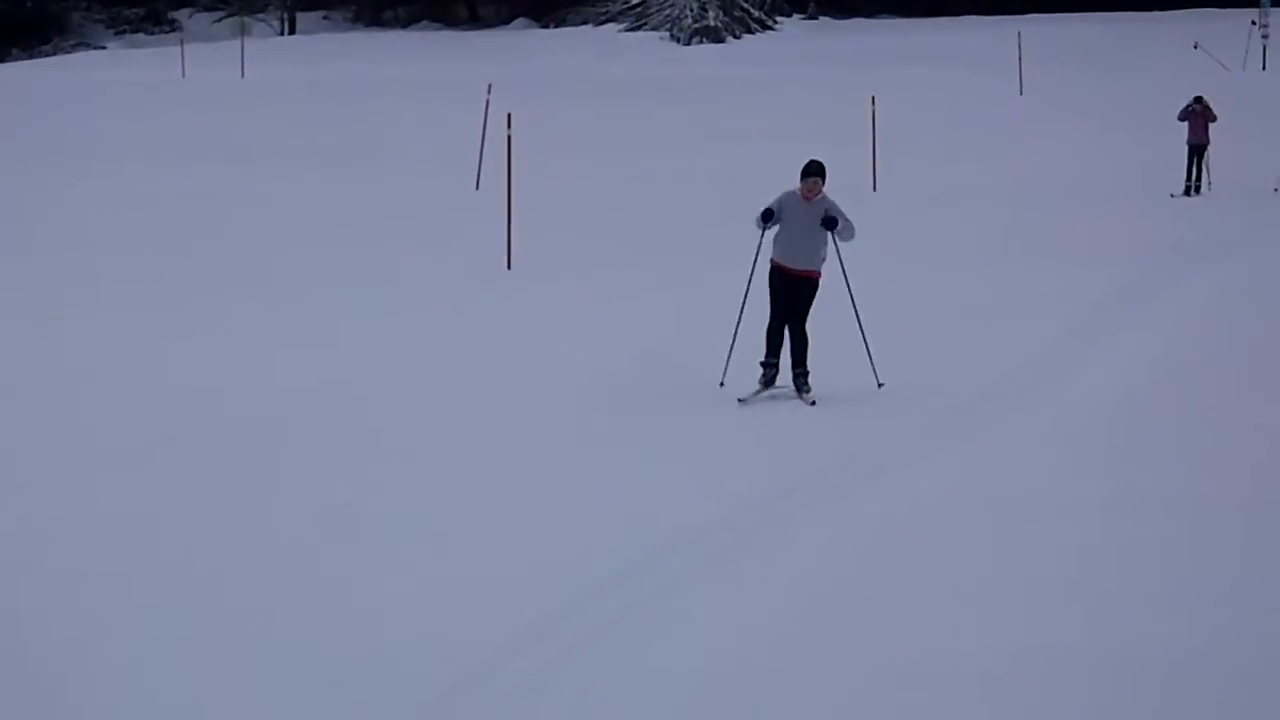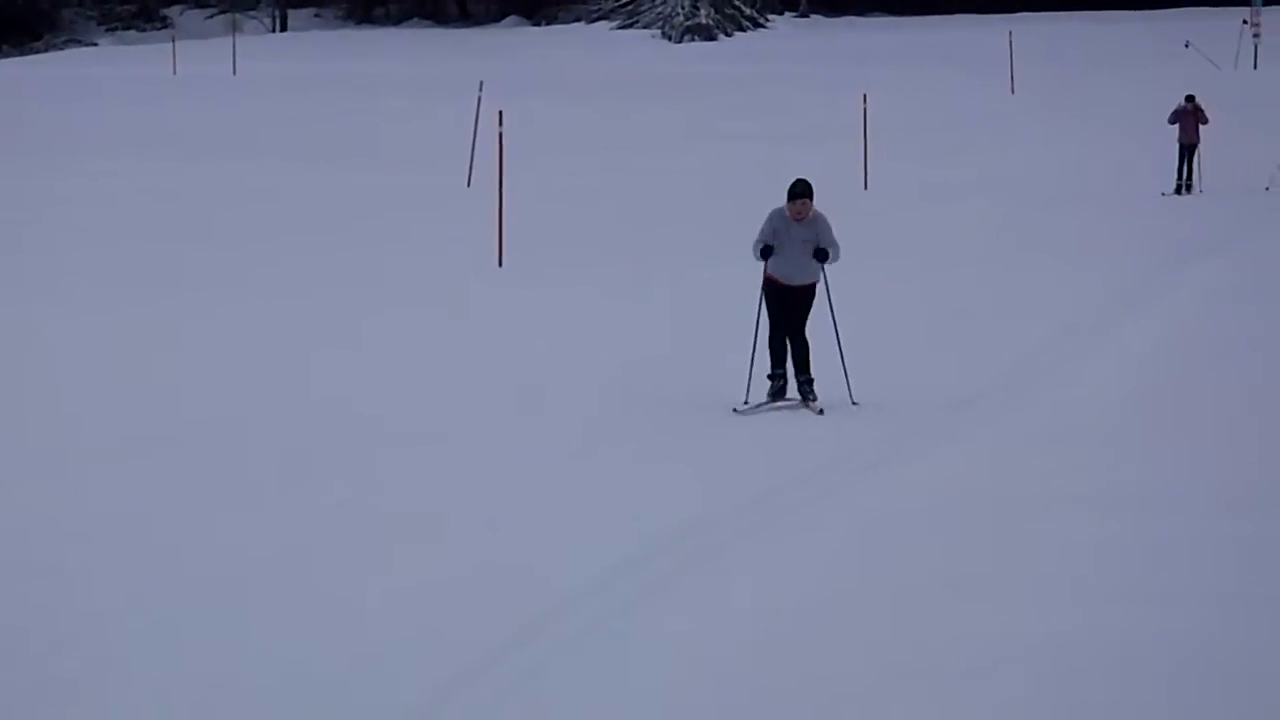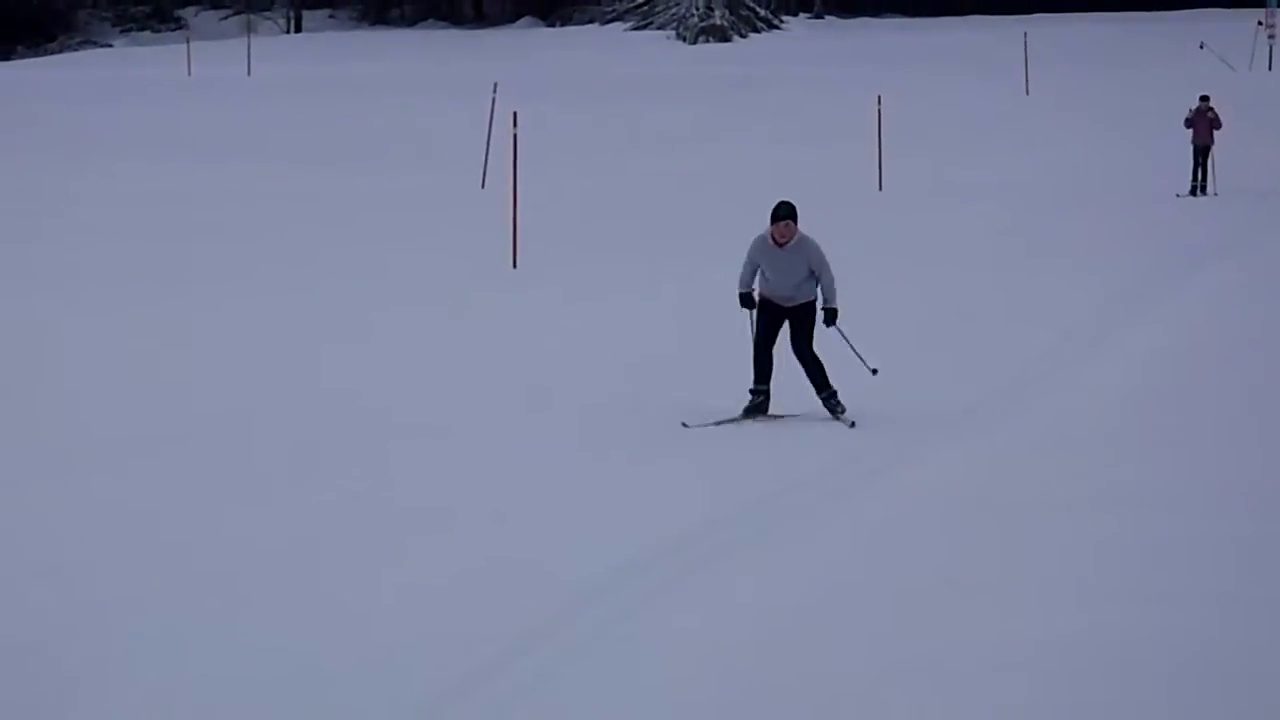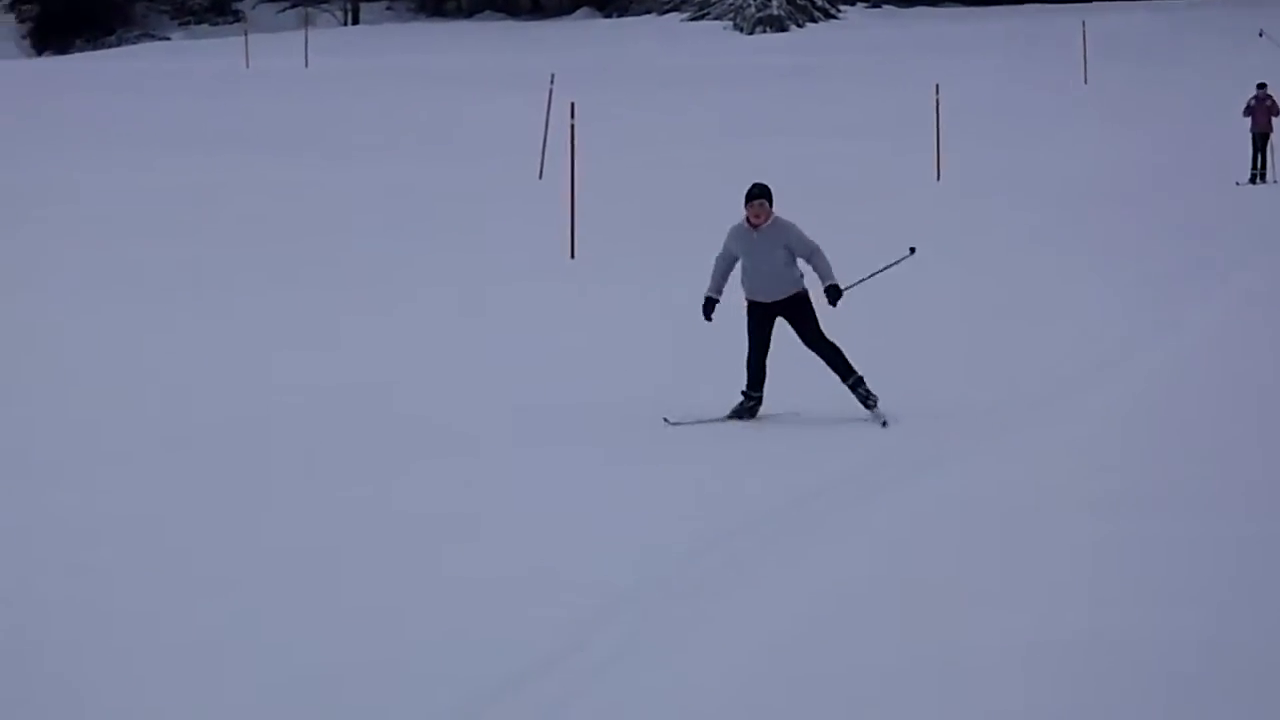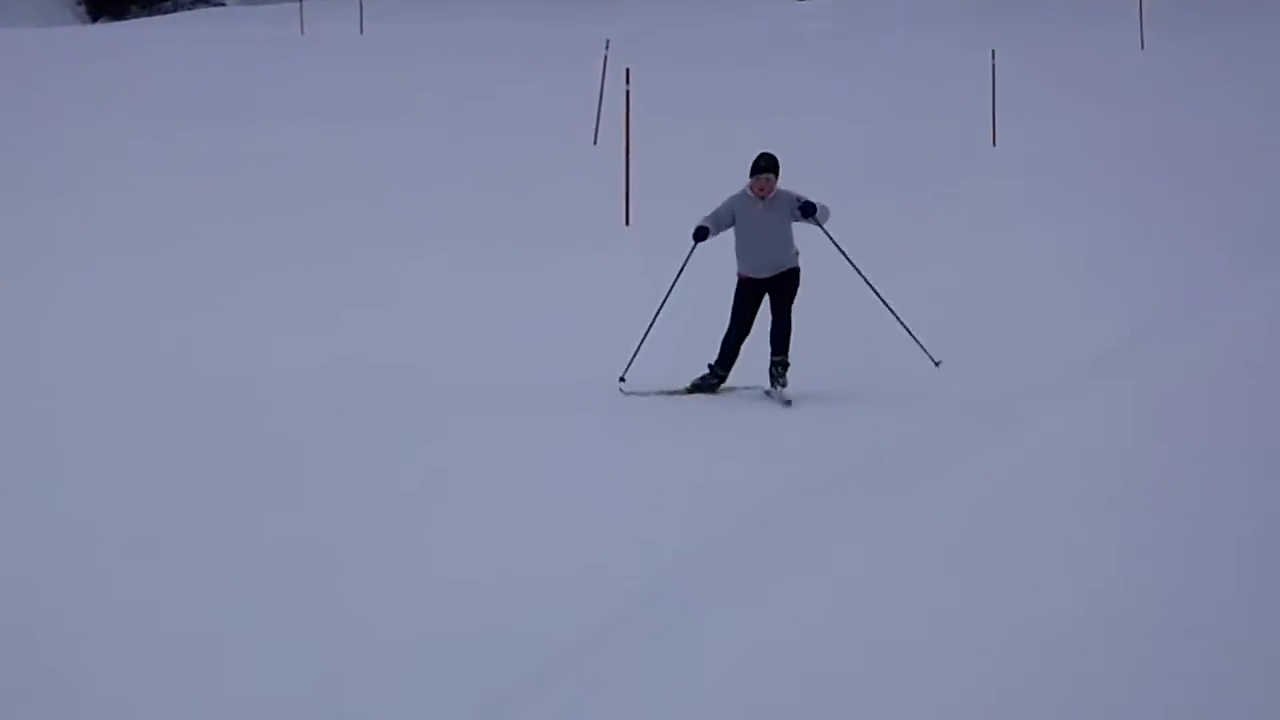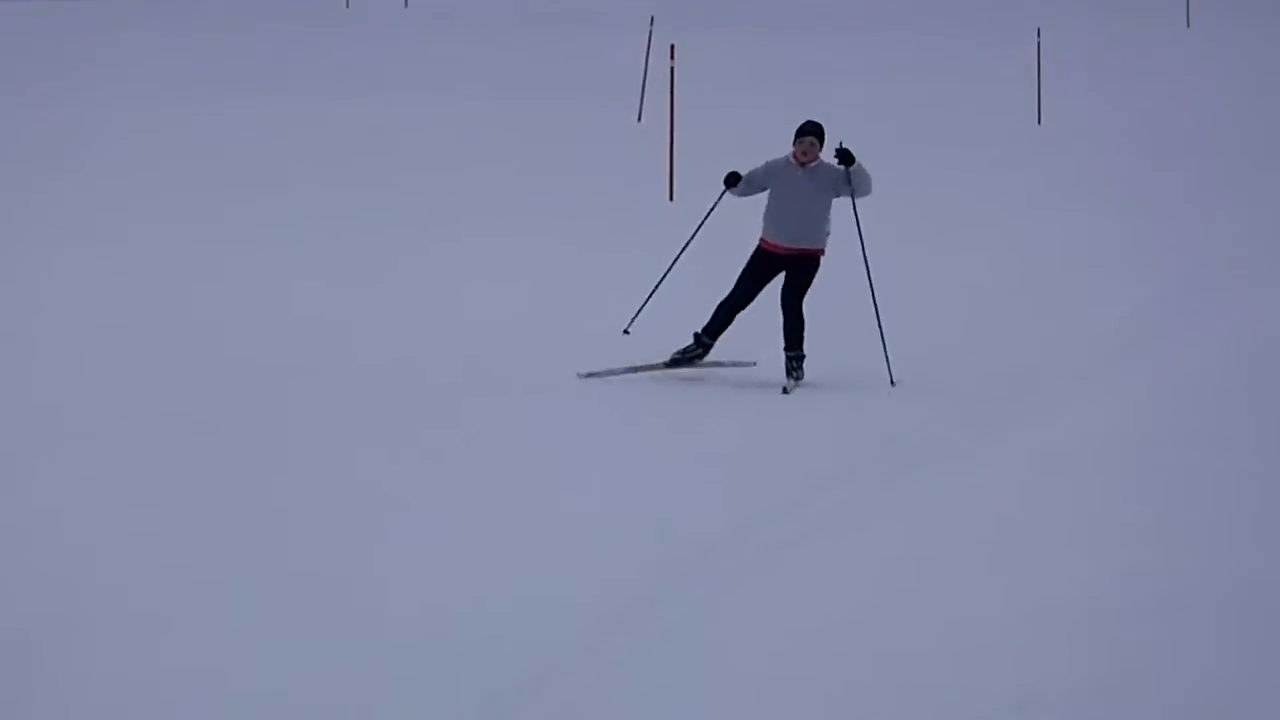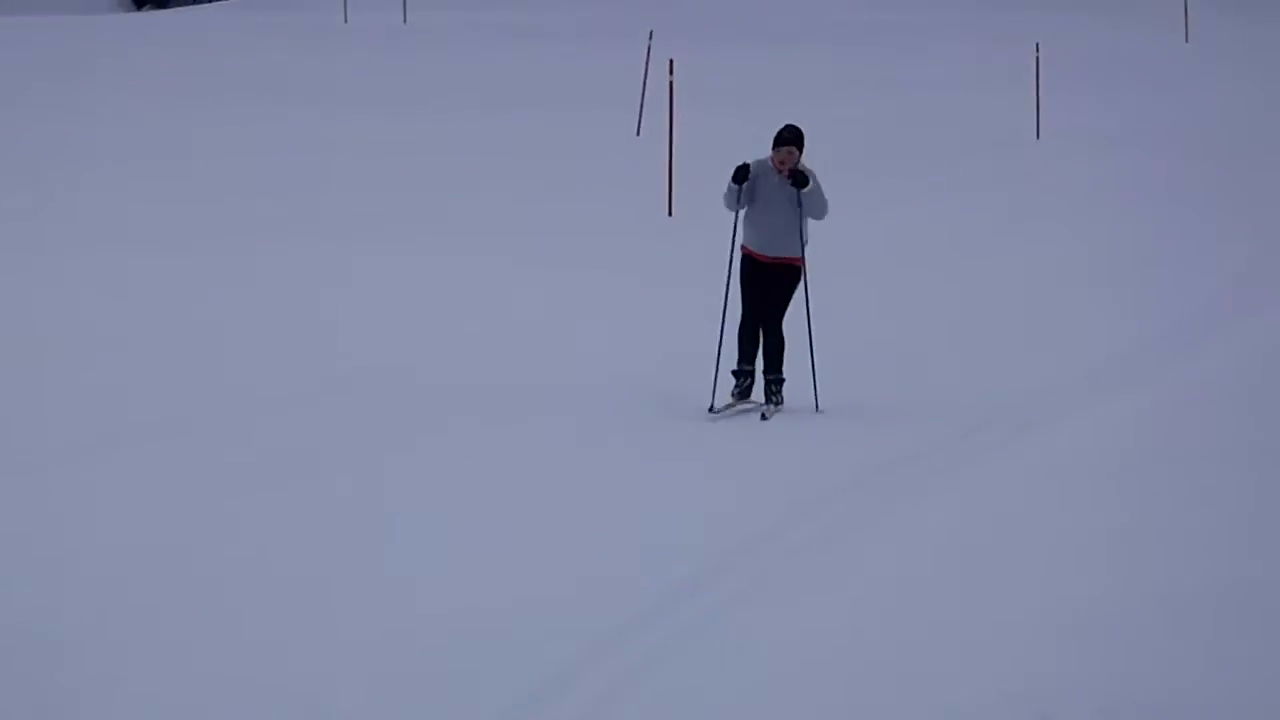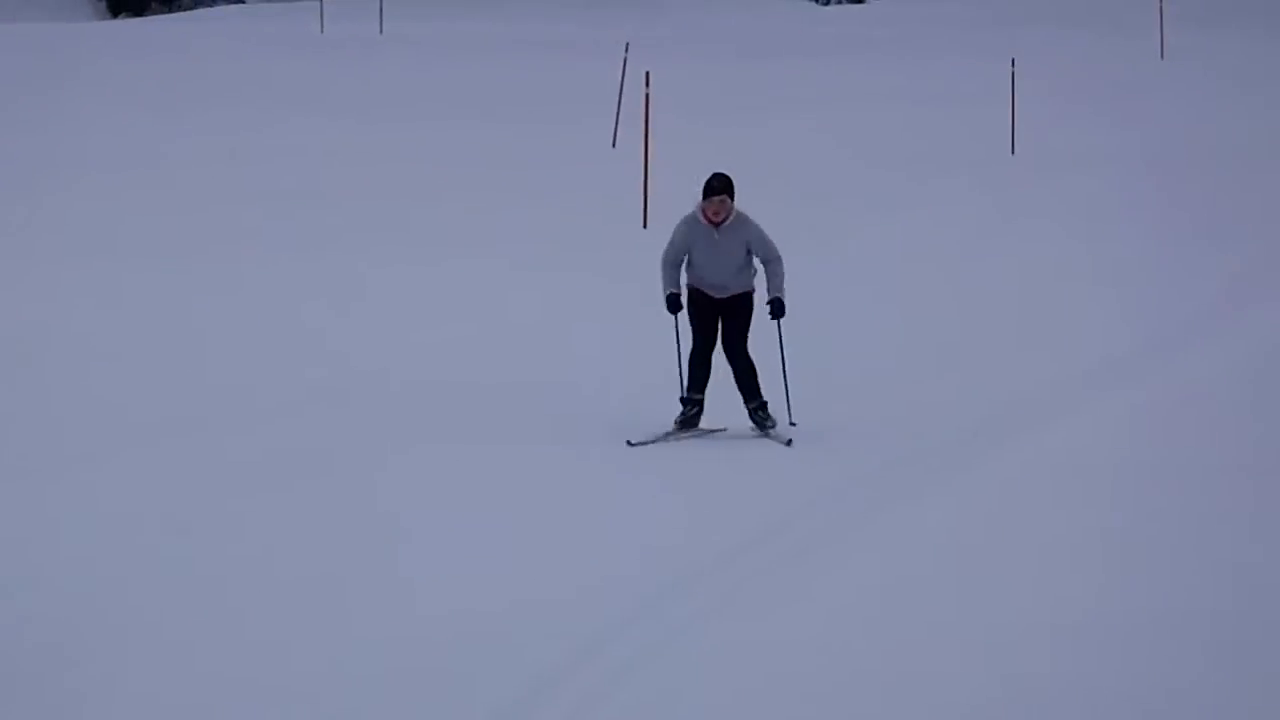
dt=0.3s
person 1, frame 1
left shoulder: (827, 205)
right shoulder: (787, 198)
left elbow: (848, 230)
right elbow: (762, 223)
left wrist: (836, 223)
right wrist: (765, 217)
left hip: (808, 274)
right hip: (780, 269)
left knee: (797, 323)
right knee: (777, 319)
left ankle: (800, 375)
right ankle: (770, 368)
person 1, frame 2
left shoulder: (819, 221)
right shoulder: (776, 217)
left elbow: (834, 251)
right elbow: (757, 247)
left wrist: (826, 254)
right wrist: (764, 251)
left hip: (805, 285)
right hip: (775, 282)
left knee: (796, 331)
right knee: (777, 329)
left ankle: (805, 382)
right ankle: (778, 379)
person 1, frame 3
left shoulder: (807, 246)
right shoulder: (760, 243)
left elbow: (825, 274)
right elbow: (750, 265)
left wrist: (830, 305)
right wrist: (744, 290)
left hip: (803, 305)
right hip: (770, 302)
left knee: (803, 350)
right knee: (762, 344)
left ankle: (828, 396)
right ankle: (760, 396)
person 1, frame 4
left shoulder: (786, 228)
right shoulder: (736, 233)
left elbow: (812, 252)
right elbow: (724, 261)
left wrist: (829, 283)
right wrist: (712, 294)
left hip: (793, 295)
right hip: (757, 302)
left knee: (816, 341)
right knee: (757, 351)
left ankle: (856, 385)
right ankle: (753, 399)
person 1, frame 5
left shoulder: (787, 200)
right shoulder: (737, 202)
left elbow: (822, 213)
right elbow: (716, 220)
left wrist: (812, 209)
right wrist: (703, 228)
left hip: (785, 272)
right hip: (750, 277)
left knee: (781, 313)
right knee: (738, 328)
left ankle: (779, 366)
right ankle: (718, 373)
person 1, frame 6
left shoulder: (829, 174)
right shoulder: (776, 167)
left elbow: (863, 189)
right elbow: (745, 187)
left wrist: (851, 165)
right wrist: (733, 181)
left hip: (807, 253)
right hip: (770, 249)
left knee: (791, 302)
right knee: (738, 298)
left ankle: (793, 360)
right ankle: (703, 344)
person 1, frame 7
left shoulder: (806, 177)
right shoulder: (757, 169)
left elbow: (818, 212)
right elbow: (733, 204)
left wrist: (804, 185)
right wrist: (737, 181)
left hip: (788, 262)
right hip: (753, 257)
left knee: (771, 321)
right knee: (750, 316)
left ankle: (773, 381)
right ankle: (744, 376)
person 1, frame 8
left shoulder: (745, 226)
right shoulder: (687, 226)
left elbow: (772, 259)
right elbow: (670, 260)
left wrist: (776, 295)
right wrist: (670, 292)
left hip: (737, 295)
right hip: (701, 293)
left knee: (736, 351)
right knee: (702, 346)
left ankle: (758, 409)
right ankle: (692, 407)
